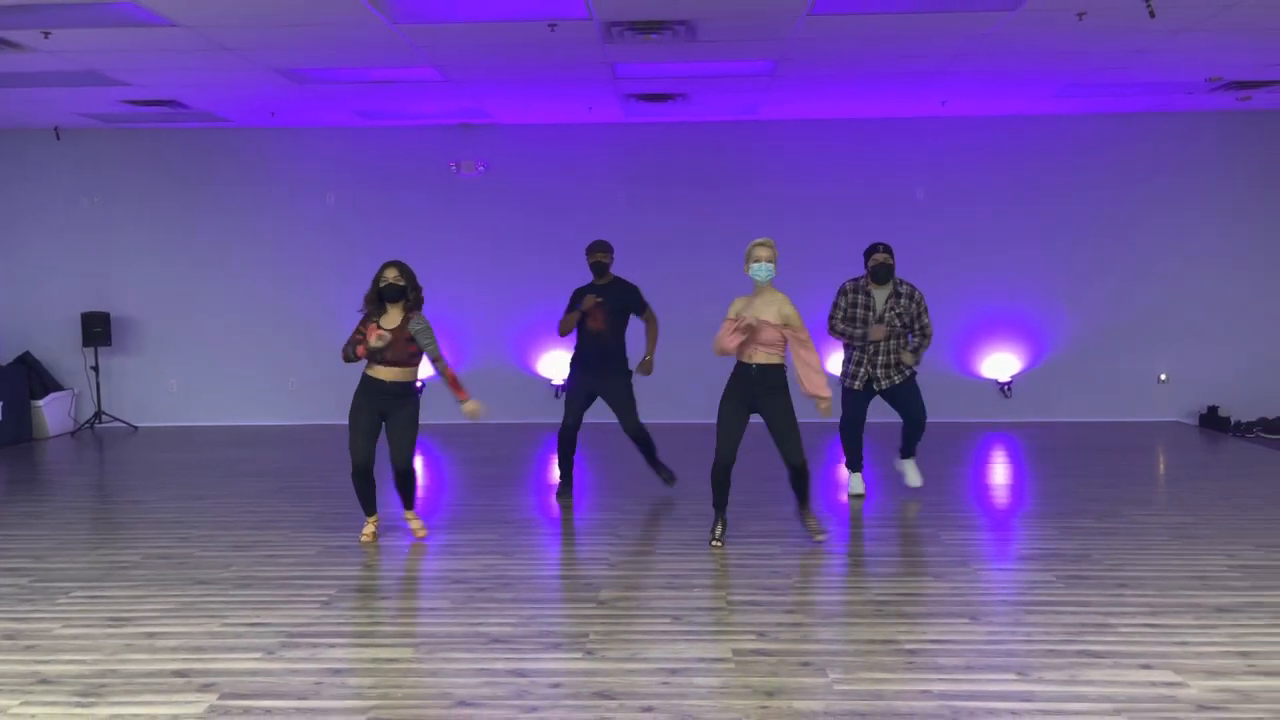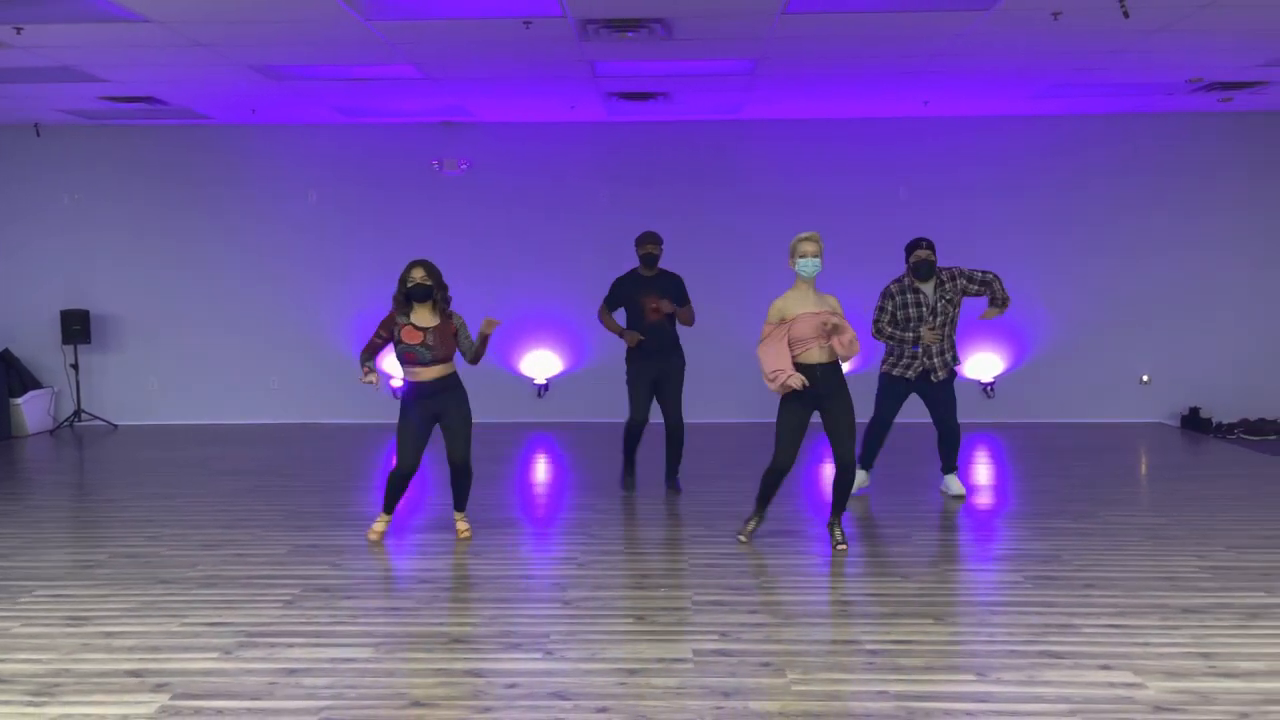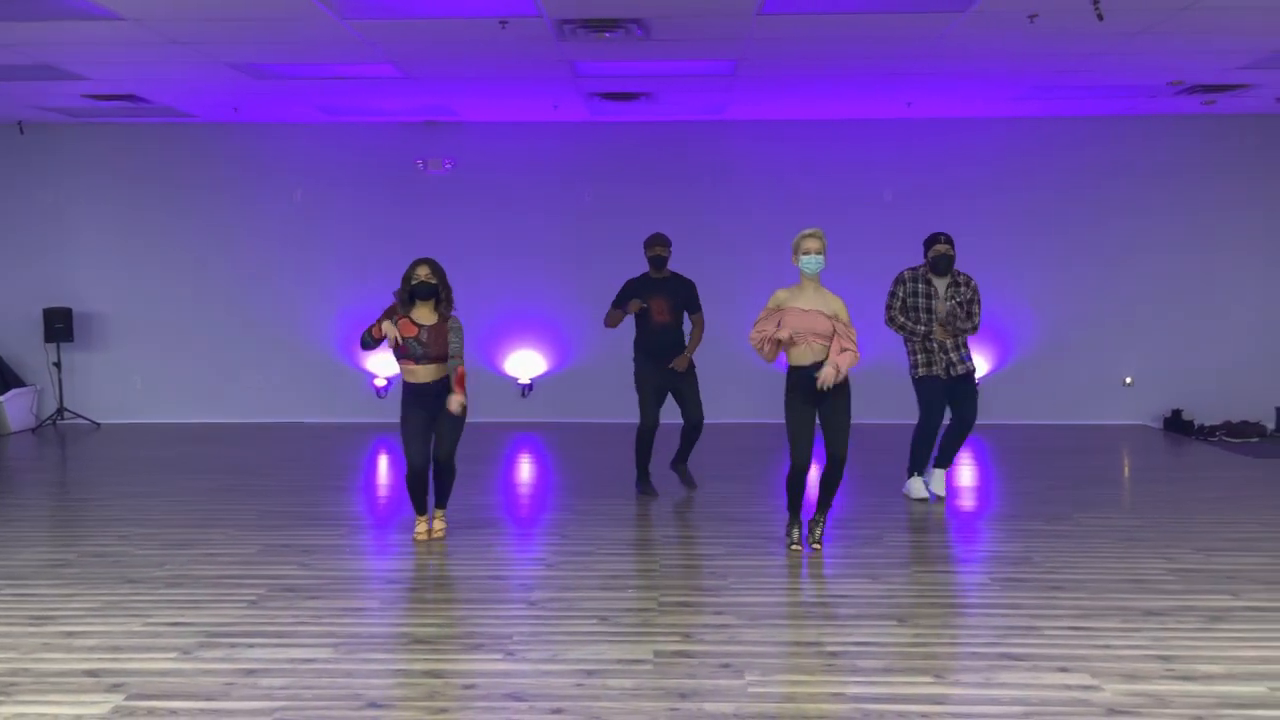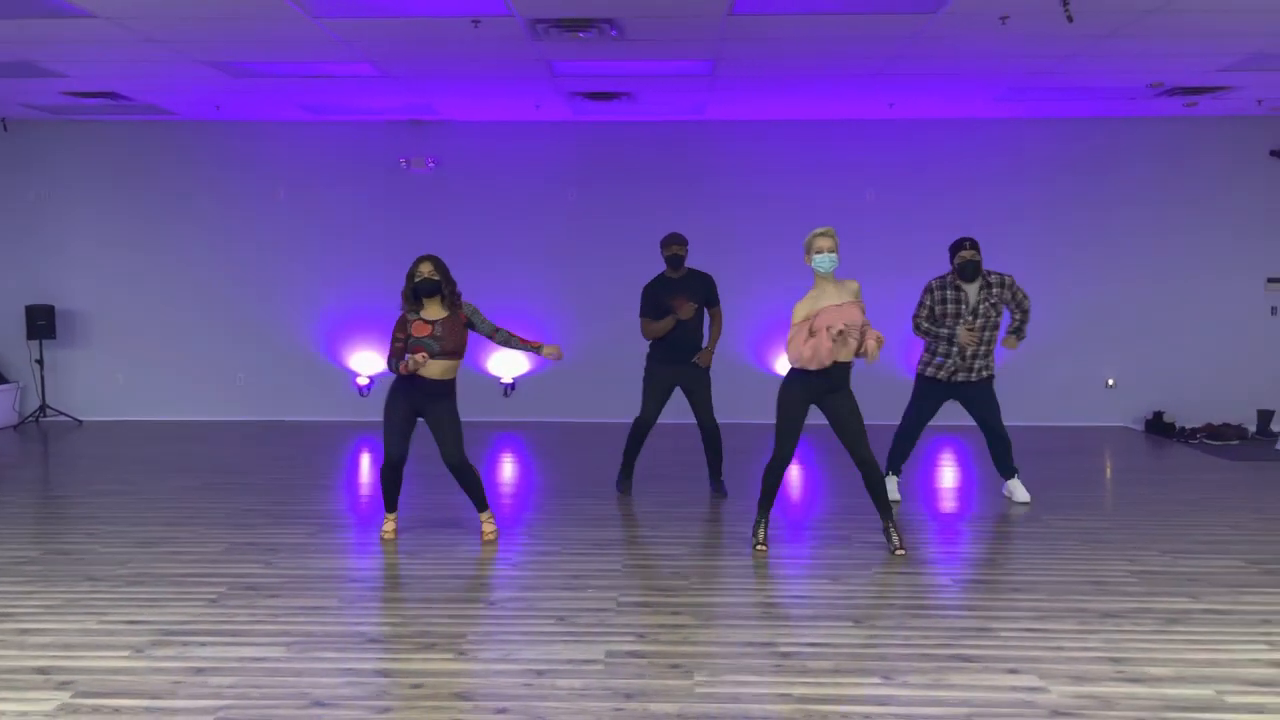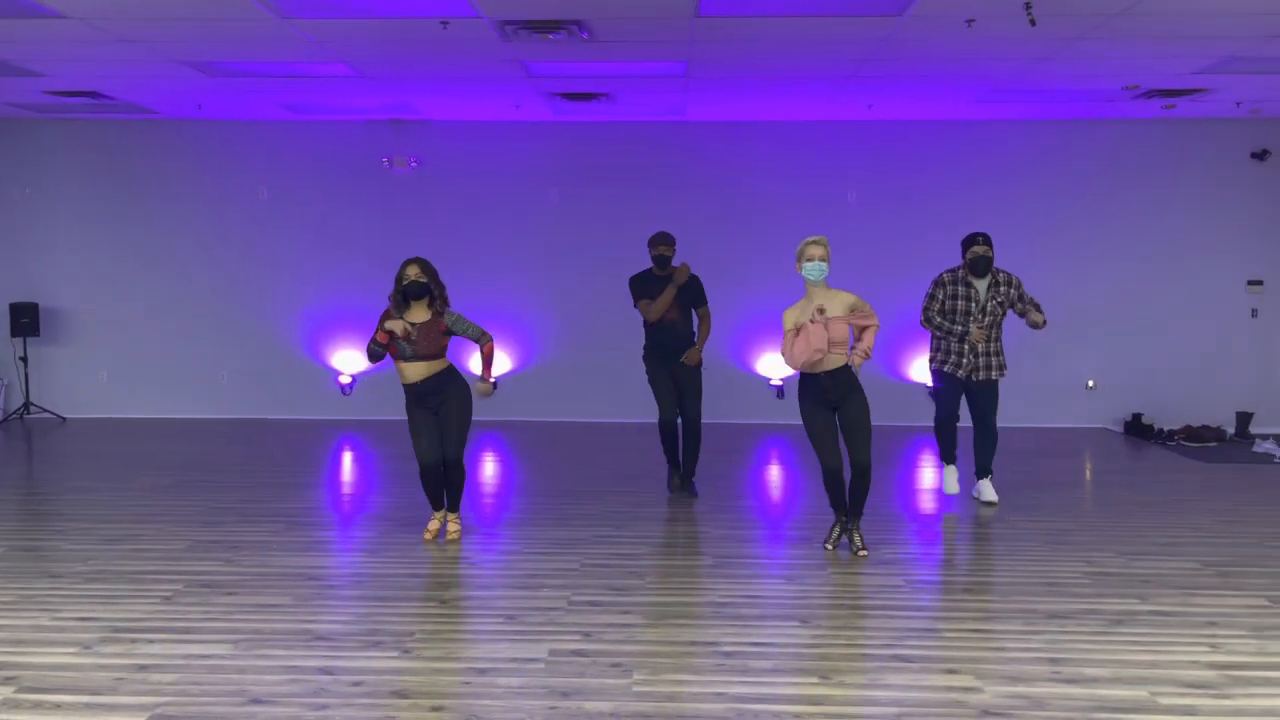
dt=0.4s
person 1, frame 1
left shoulder: (785, 306)
right shoulder: (739, 305)
left elbow: (804, 351)
right elbow: (720, 345)
left wrist: (819, 390)
right wrist: (741, 333)
left hip: (774, 386)
right hip: (739, 384)
left knee: (795, 459)
right knee: (724, 457)
left ankle: (805, 511)
right ankle: (719, 518)
person 1, frame 2
left shoulder: (831, 303)
right shoulder: (782, 305)
left elbow: (850, 348)
right elbow: (769, 350)
left wrist: (839, 333)
right wrist: (783, 375)
left hip: (833, 385)
right hip: (798, 387)
left knee: (846, 460)
right knee: (783, 461)
left ankle: (835, 521)
right ankle: (759, 512)
person 1, frame 3
left shoulder: (834, 303)
right shoulder: (780, 297)
left elbow: (849, 349)
right elbow: (757, 338)
left wrist: (835, 369)
right wrist: (775, 338)
left hip: (829, 385)
right hip: (797, 385)
left knee: (837, 456)
right knee: (801, 461)
left ankle: (819, 519)
right ankle: (793, 521)
person 1, frame 4
left shoulder: (854, 290)
right shoulder: (805, 306)
right elbow: (797, 356)
left wrist: (869, 341)
right wrist: (831, 337)
left hip: (838, 385)
right hip: (802, 382)
left knee: (865, 459)
right knee: (781, 457)
left ankle: (889, 523)
right ankle: (762, 521)
person 1, frame 5
left shoulder: (846, 301)
right shoulder: (792, 314)
left elbow: (870, 324)
right elbow: (795, 358)
left wrist: (861, 351)
right wrist: (816, 325)
left hip: (847, 387)
right hip: (812, 392)
left knee: (861, 463)
right knee: (830, 464)
left ankle: (854, 525)
right ankle: (839, 519)
person 2, frame 1
left shoulder: (416, 323)
right shoulder: (370, 319)
left elbow: (439, 362)
right elbow: (347, 355)
left wrist: (463, 398)
right wrist: (368, 346)
left hip: (403, 399)
right hip: (368, 395)
left knee: (401, 464)
right knee: (360, 464)
left ankle: (411, 513)
right ankle: (371, 519)
person 2, frame 2
left shoulder: (451, 320)
right shoulder: (397, 321)
left elbow: (472, 359)
right elbow: (370, 350)
left wrist: (485, 336)
right wrist: (369, 371)
left hip: (452, 396)
right hip: (416, 399)
left knee: (460, 460)
right knee: (406, 465)
left ankle: (460, 515)
right ankle: (385, 515)
person 2, frame 3
left shoulder: (450, 323)
right shoulder: (397, 313)
left elbow: (456, 363)
right elbow: (366, 342)
left wrist: (457, 393)
right wrist: (383, 326)
left hip: (446, 396)
right hip: (414, 400)
left knee: (444, 460)
right knee: (418, 465)
left ankle: (439, 514)
right ankle: (422, 518)
person 2, frame 4
left shoulder: (462, 311)
right shoulder: (407, 320)
left elbow: (498, 334)
right elbow: (393, 361)
left wrist: (539, 348)
right wrist: (410, 363)
left hip: (443, 397)
right hip: (405, 393)
left knee: (456, 461)
right knee: (394, 459)
left ankle: (486, 516)
right ankle: (389, 516)
person 2, frame 5
left shoulder: (444, 317)
right shoulder: (391, 316)
left elbow: (485, 339)
right elbow: (373, 355)
left wrist: (485, 377)
right wrist: (387, 330)
left hip: (451, 391)
right hip: (417, 400)
left knee: (452, 457)
right knee: (428, 459)
left ankle: (453, 516)
right ankle: (437, 513)
person 3, frame 1
left shoulder: (909, 294)
right shoulder: (847, 290)
left elbow: (923, 330)
right elbow: (834, 326)
left wrist: (913, 353)
right wrist: (866, 334)
left hip: (897, 372)
right hip: (857, 373)
left knee: (916, 417)
right knee: (850, 426)
left ankle: (906, 459)
right ankle: (855, 472)
person 3, frame 2
left shoulder: (954, 278)
right shoulder: (893, 290)
left elbow: (989, 280)
right elbow: (879, 329)
left wrist: (998, 302)
right wrist: (916, 336)
left hip: (939, 368)
right hip: (898, 366)
left knee: (948, 424)
right knee: (881, 419)
left ankle: (949, 474)
right ankle: (863, 470)
person 3, frame 3
left shoulder: (966, 284)
right shoulder: (906, 280)
left elbow: (973, 323)
right elbow: (892, 317)
left wrist: (948, 316)
right wrist: (929, 331)
left hip: (959, 362)
right hip: (925, 364)
left knee: (966, 416)
right knee: (930, 420)
left ankle: (937, 470)
right ankle: (913, 477)
person 3, frame 4
left shoulder: (1001, 284)
right shoulder: (936, 287)
left elbow: (1022, 306)
right elbow: (919, 324)
left wrist: (1014, 333)
right wrist: (953, 336)
left hip: (977, 373)
right hip: (935, 368)
left knee: (994, 428)
right knee: (912, 423)
left ankle: (1011, 479)
right ankle: (891, 477)
person 3, frame 5
left shoulder: (1008, 283)
right shoulder: (946, 281)
left elbow: (1028, 308)
right elbow: (928, 317)
left wrist: (1037, 318)
right wrist: (964, 332)
left hip: (986, 367)
right hip: (949, 363)
left knee: (986, 425)
right knee: (946, 415)
left ankle: (983, 479)
right ankle: (950, 466)
person 4, frame 1
left shoulder: (625, 290)
right shoulder: (579, 294)
left elbow: (650, 319)
right elbow: (562, 331)
left wrist: (649, 356)
right wrist: (580, 309)
left hip: (615, 372)
right hip: (582, 371)
left knee: (632, 426)
right knee: (569, 426)
left ankle: (657, 465)
right ankle: (565, 480)
person 4, frame 2
left shoulder: (673, 281)
right shoulder: (625, 283)
left elbow: (690, 319)
right elbow: (604, 313)
left wrist: (674, 310)
right wrist: (623, 333)
left hip: (671, 359)
right hip: (640, 360)
left knee: (674, 418)
right knee: (638, 418)
left ankle: (672, 475)
right ankle: (628, 468)
person 4, frame 3
left shoulder: (684, 285)
right shoulder: (633, 286)
left elbow: (698, 323)
right elbow: (608, 322)
left wrist: (687, 354)
right wrist: (625, 310)
left hip: (679, 362)
right hip: (647, 364)
left knee: (695, 419)
right knee: (649, 422)
left ankle: (680, 463)
right ankle: (642, 478)
person 4, frame 4
left shoulder: (703, 281)
right shoulder: (653, 289)
left elbow: (716, 315)
right elbow: (647, 331)
left wrist: (709, 349)
right wrist: (676, 316)
left hip: (694, 362)
right hip: (661, 364)
left knee: (706, 420)
right knee: (646, 419)
left ankle: (716, 478)
right ankle: (625, 473)
person 4, frame 5
left shoulder: (691, 280)
right shoulder: (639, 281)
left elbow: (704, 317)
right elbow: (651, 314)
left wrist: (698, 348)
right wrist: (675, 284)
left hip: (686, 359)
right hip: (657, 360)
left knee: (692, 418)
right knee: (668, 416)
left ankle: (687, 477)
right ankle: (673, 468)
